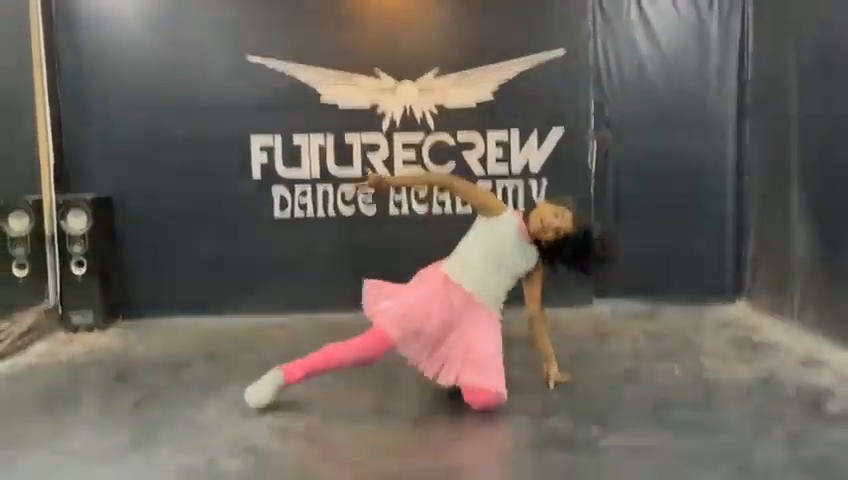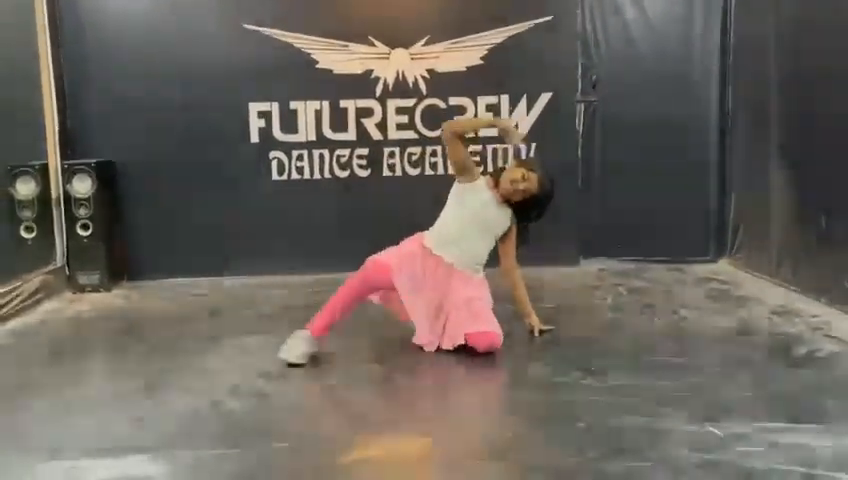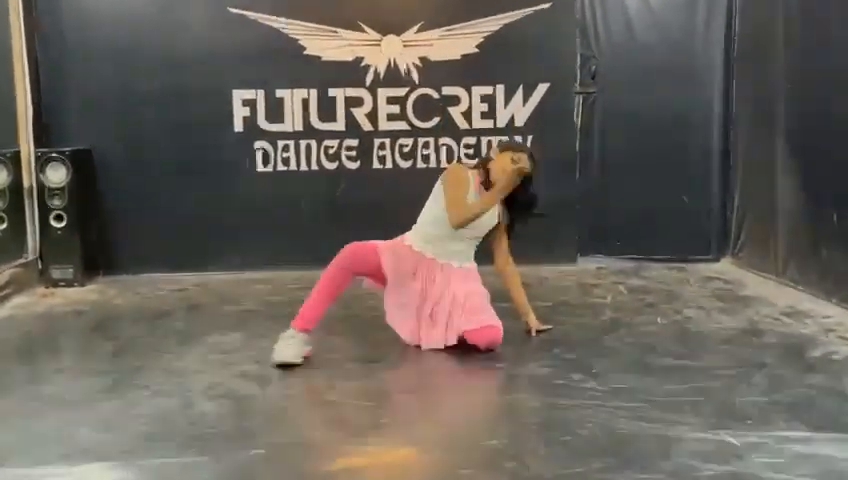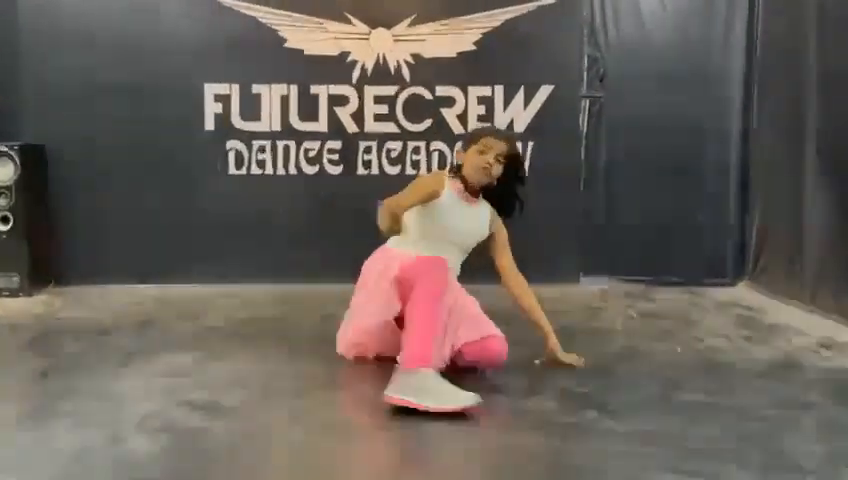
dt=0.5s
person 1, frame 1
left shoulder: (535, 261)
right shoulder: (498, 213)
left elbow: (535, 313)
right elbow: (448, 181)
left wrist: (550, 363)
right wrist: (392, 181)
left hip: (478, 316)
right hip: (441, 289)
left knee: (484, 399)
right knee: (373, 345)
left ankle: (456, 371)
right ankle: (283, 375)
person 1, frame 2
left shoulder: (511, 218)
right shoulder: (471, 179)
left elbow: (510, 267)
right elbow: (449, 130)
left wrist: (530, 315)
right wrist: (498, 124)
left hip: (465, 279)
right hip: (427, 256)
left knee: (488, 343)
right knee: (374, 271)
left ankle: (454, 321)
right ankle: (310, 335)
person 1, frame 3
left shoulder: (501, 212)
right shoulder: (458, 174)
left elbow: (503, 262)
right elbow: (456, 219)
left wrist: (528, 315)
right wrist: (499, 192)
left hip: (454, 274)
right hip: (409, 256)
left knee: (488, 338)
right knee: (353, 255)
left ankle: (438, 318)
right ankle: (299, 334)
person 1, frame 4
left shoulder: (490, 219)
right shoulder: (437, 183)
left elbow: (512, 277)
right elbow: (391, 205)
left wrist: (550, 337)
right wrist: (390, 221)
left hip: (439, 289)
right hip: (391, 271)
left knee: (493, 353)
right knee: (433, 266)
left ankle: (416, 338)
right ankle: (416, 377)
